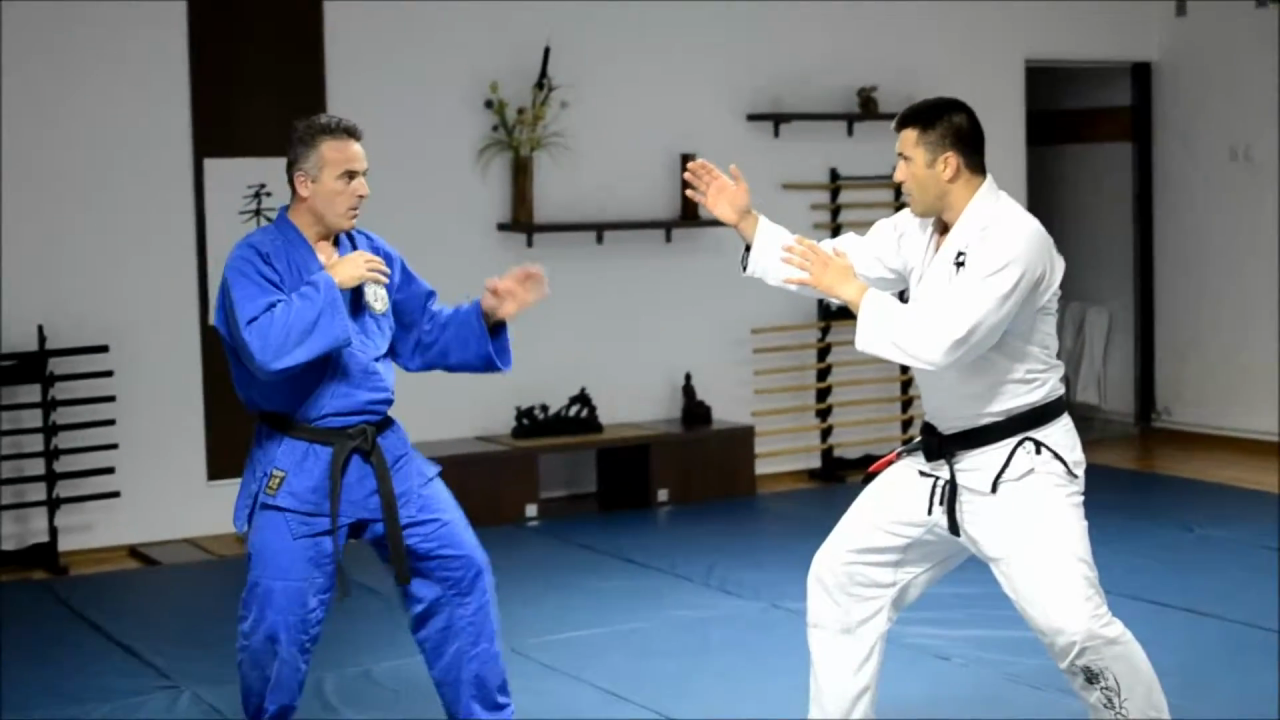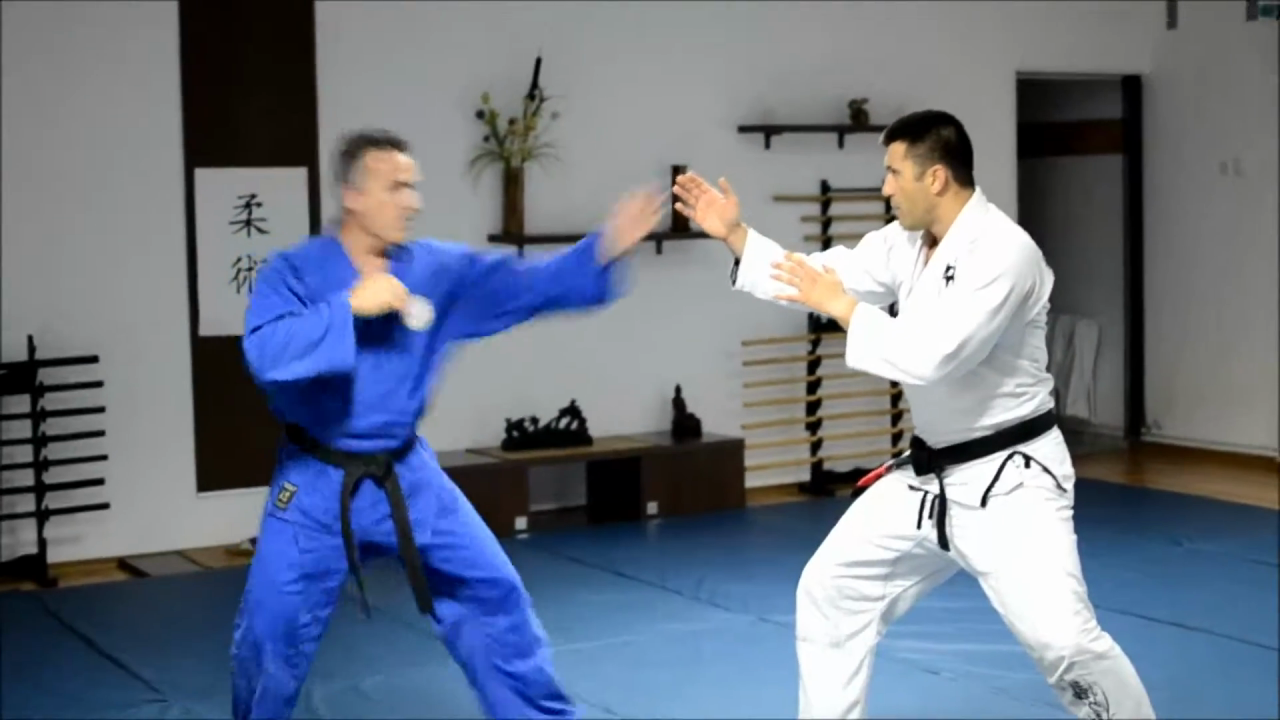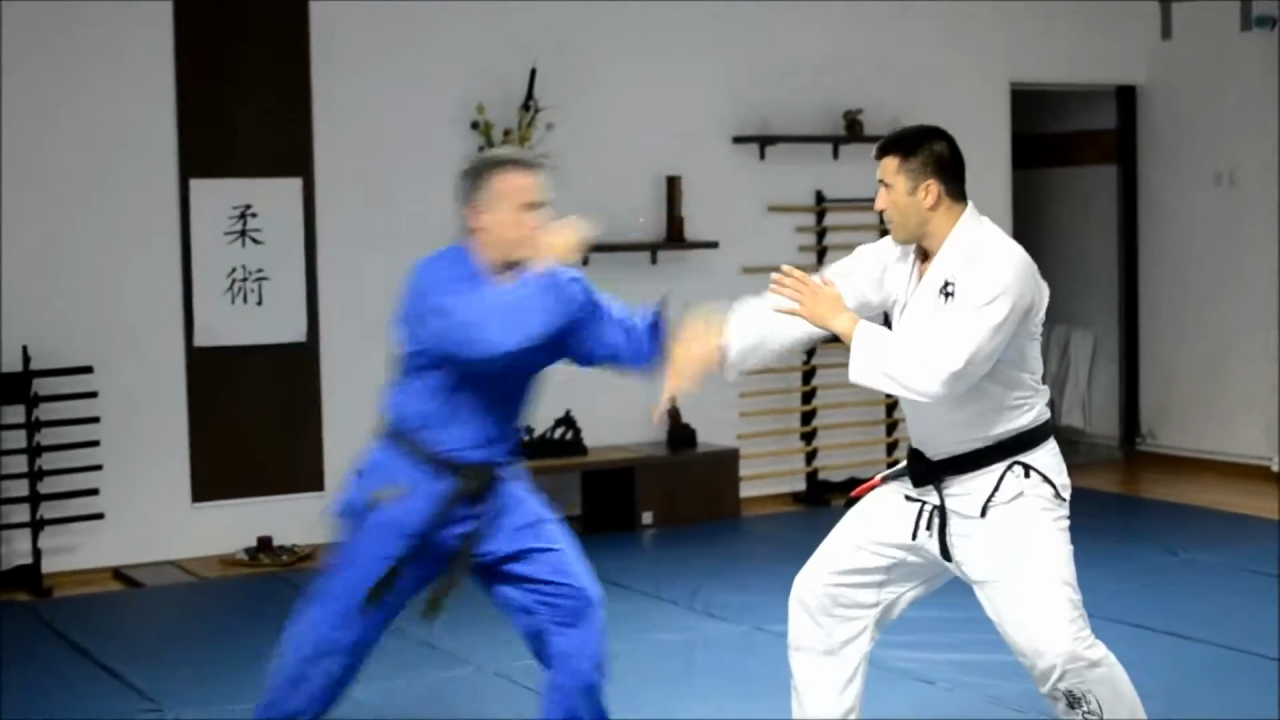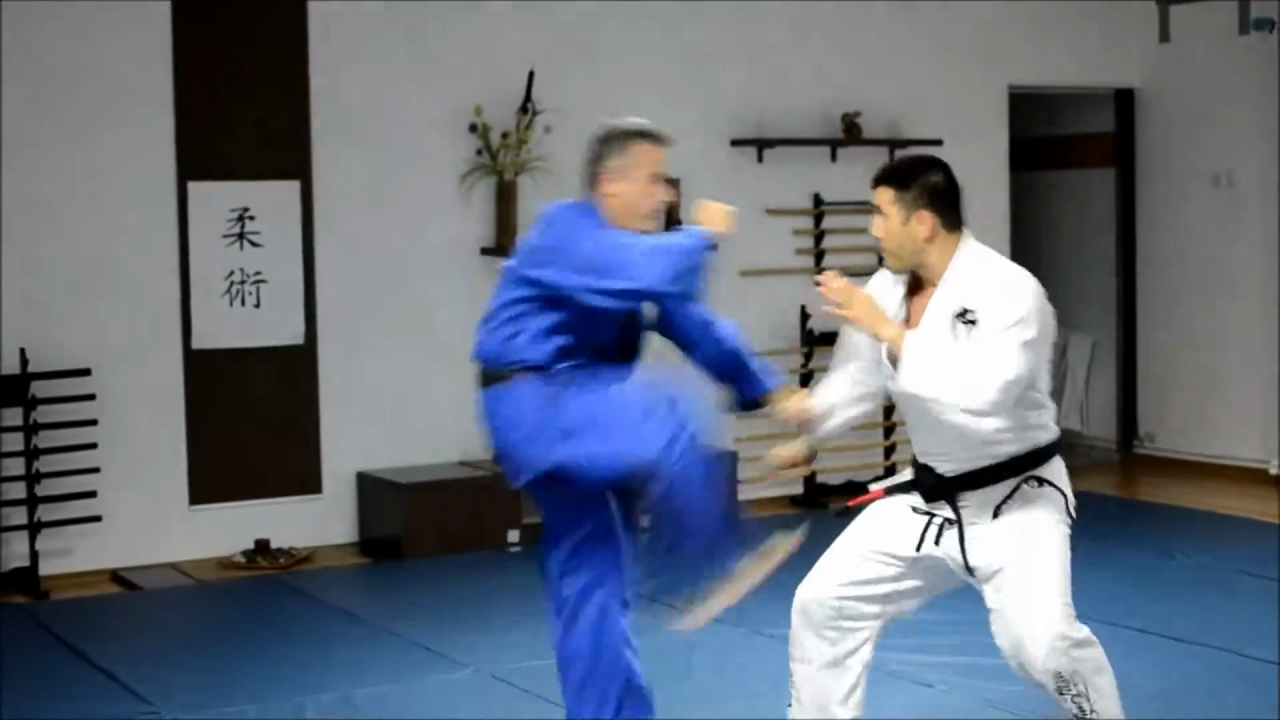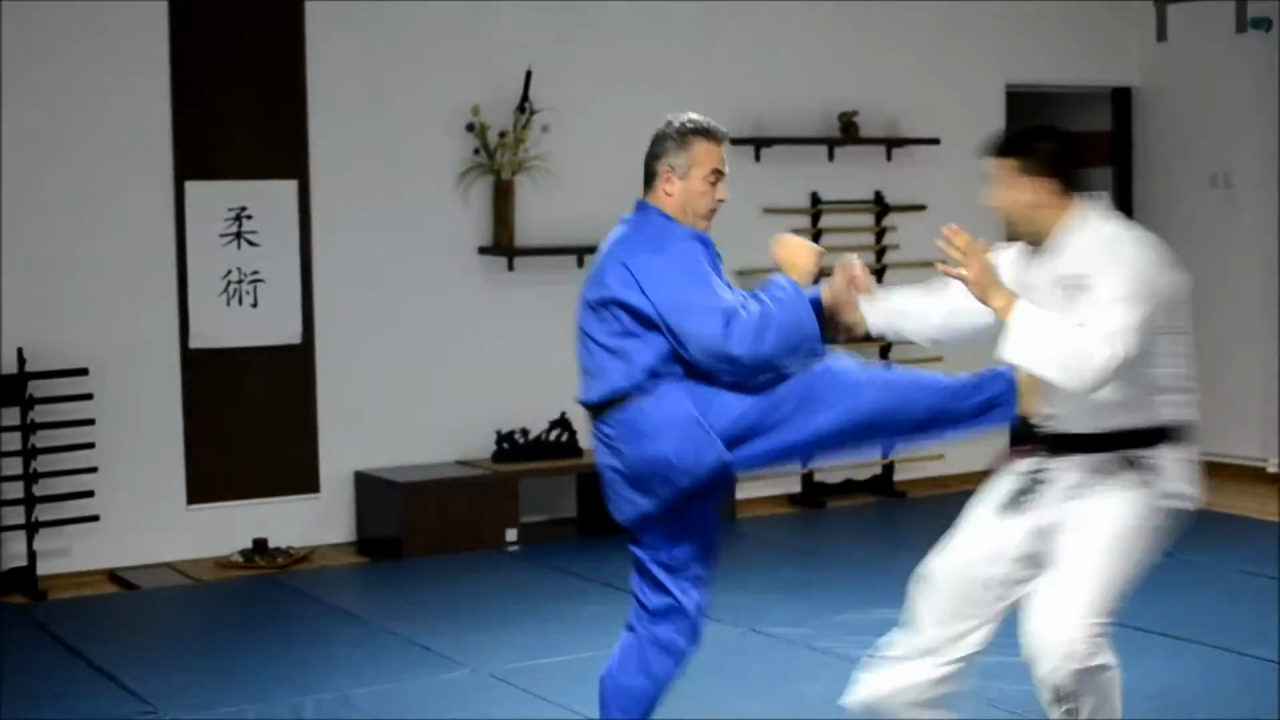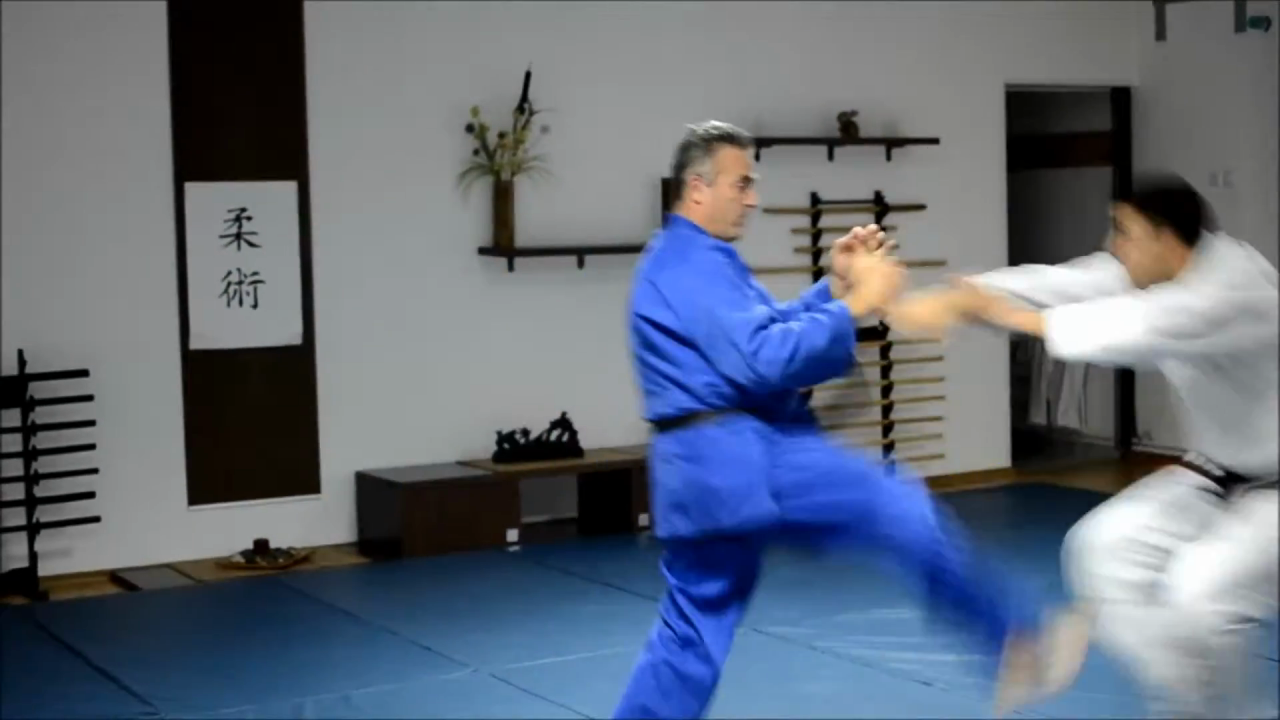
dt=0.2s
person 1, frame 1
left shoulder: (373, 255)
right shoulder: (257, 257)
left elbow: (422, 339)
right elbow: (266, 346)
left wrist: (488, 313)
right wrist: (330, 281)
left hip: (378, 452)
right hip: (298, 465)
left knee: (459, 572)
right knee: (280, 619)
person 1, frame 2
left shoulder: (438, 268)
right shoulder: (293, 270)
left elbow: (523, 285)
right elbow: (271, 356)
left wrist: (605, 249)
right wrist: (352, 304)
left hip: (403, 475)
right hip: (318, 481)
left knee: (489, 591)
right knee: (274, 627)
person 1, frame 3
left shoulder: (548, 283)
right shoulder: (440, 279)
left elbow: (610, 334)
right elbow: (484, 336)
left wrist: (671, 337)
right wrist: (547, 271)
left hip: (492, 487)
right hip: (411, 483)
left knee: (570, 606)
right knee: (341, 618)
person 1, frame 4
left shoulder: (622, 243)
right shoulder: (570, 233)
left elbow: (696, 326)
right elbow: (651, 272)
left wrist: (764, 388)
right wrist: (699, 235)
left hip: (573, 420)
right hip: (534, 409)
left knee: (595, 586)
right knee: (661, 429)
person 1, frame 5
left shoulder: (649, 245)
right shoulder: (659, 247)
left elbow: (726, 323)
right elbow: (736, 342)
left wrist: (819, 306)
right wrist: (792, 283)
left hip: (639, 450)
right hip: (671, 428)
left knee: (666, 613)
right knee: (831, 387)
right ankle: (1014, 394)
person 1, frame 6
left shoulder: (687, 257)
right shoulder: (686, 262)
left elbow: (773, 329)
right elbow: (767, 356)
left wrist: (834, 288)
right wrist: (852, 306)
left hip: (694, 469)
right hip: (727, 460)
left knee: (692, 633)
right knee: (899, 504)
right ankle: (1020, 645)
person 2, frame 1
left shoulder: (1013, 238)
right shoulder: (918, 229)
left elbow: (941, 342)
right elbow: (829, 264)
left wrist: (852, 292)
right wrist: (745, 221)
left hip: (1019, 464)
right hip: (939, 460)
left knee: (1074, 622)
right knee: (842, 577)
person 2, frame 2
left shoulder: (1003, 252)
right shoulder: (908, 242)
left elbow: (931, 356)
right elbow: (821, 277)
left wrist: (841, 306)
right wrist: (737, 236)
left hip: (1009, 477)
right hip: (930, 476)
left knee: (1062, 636)
right knee: (831, 590)
person 2, frame 3
left shoulder: (999, 265)
right shoulder: (892, 257)
left elbow: (936, 373)
right elbow: (798, 311)
left wrist: (844, 323)
right wrist: (717, 339)
left hip: (1006, 488)
right hip: (923, 486)
left knee: (1058, 646)
right knee: (823, 595)
person 2, frame 4
left shoulder: (1008, 291)
right shoulder: (886, 288)
left elbow: (986, 393)
right elbow: (855, 377)
left wrist: (890, 333)
right wrist: (811, 420)
left hip: (1019, 497)
right hip: (928, 498)
left knee: (1043, 637)
right knee: (826, 603)
person 2, frame 5
left shoulder: (1128, 257)
right shoulder: (1032, 254)
left elbow: (1091, 361)
right elbow: (952, 312)
left wrist: (1001, 299)
right wrist: (870, 306)
left hip: (1133, 474)
right hip: (1054, 466)
left knee: (1059, 636)
right knee: (956, 581)
person 2, frame 6
right shoulder: (1151, 283)
left elbow: (1138, 331)
right elbow: (1067, 284)
left wrist: (1026, 316)
right wrist: (958, 298)
right hip: (1223, 485)
left knee: (1197, 596)
right knee: (1103, 549)
